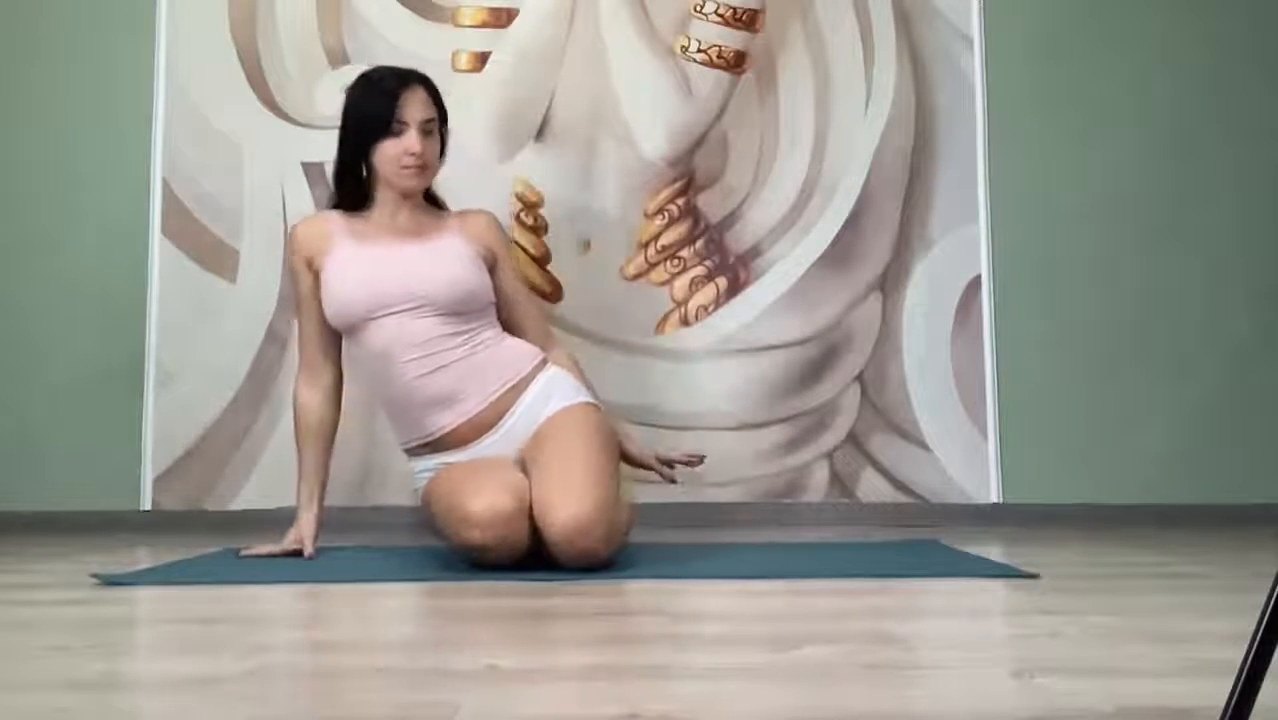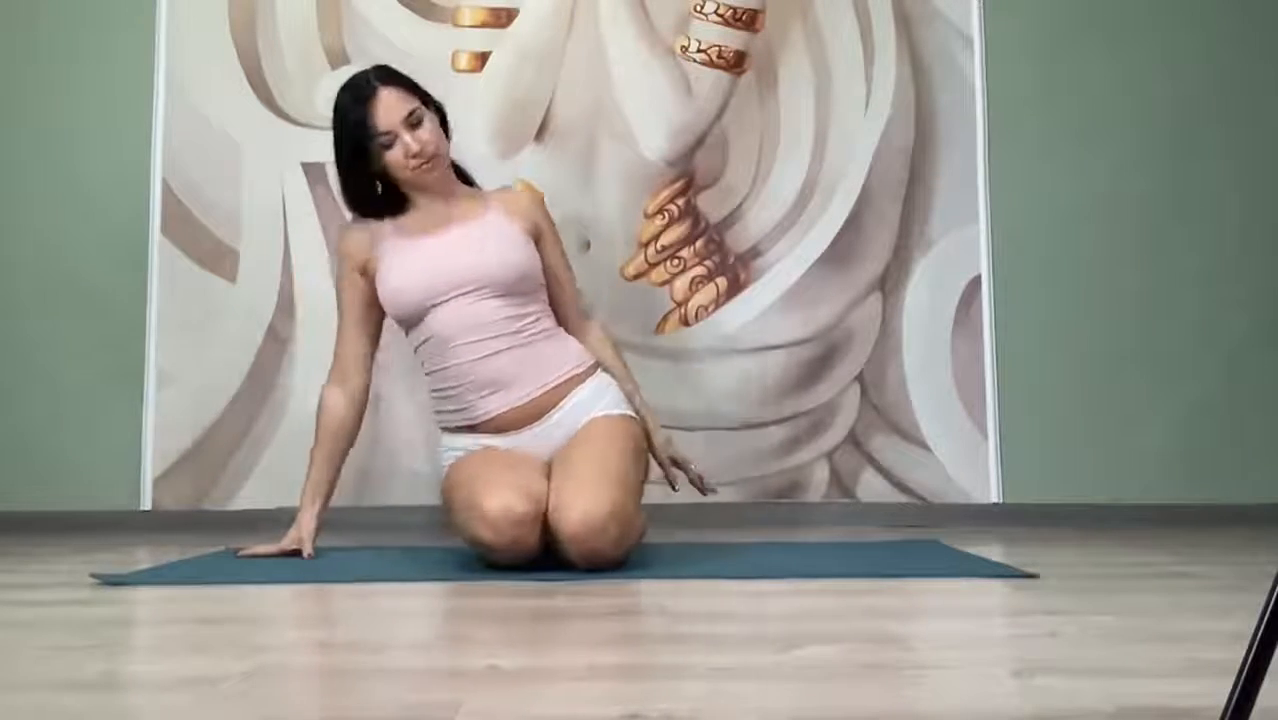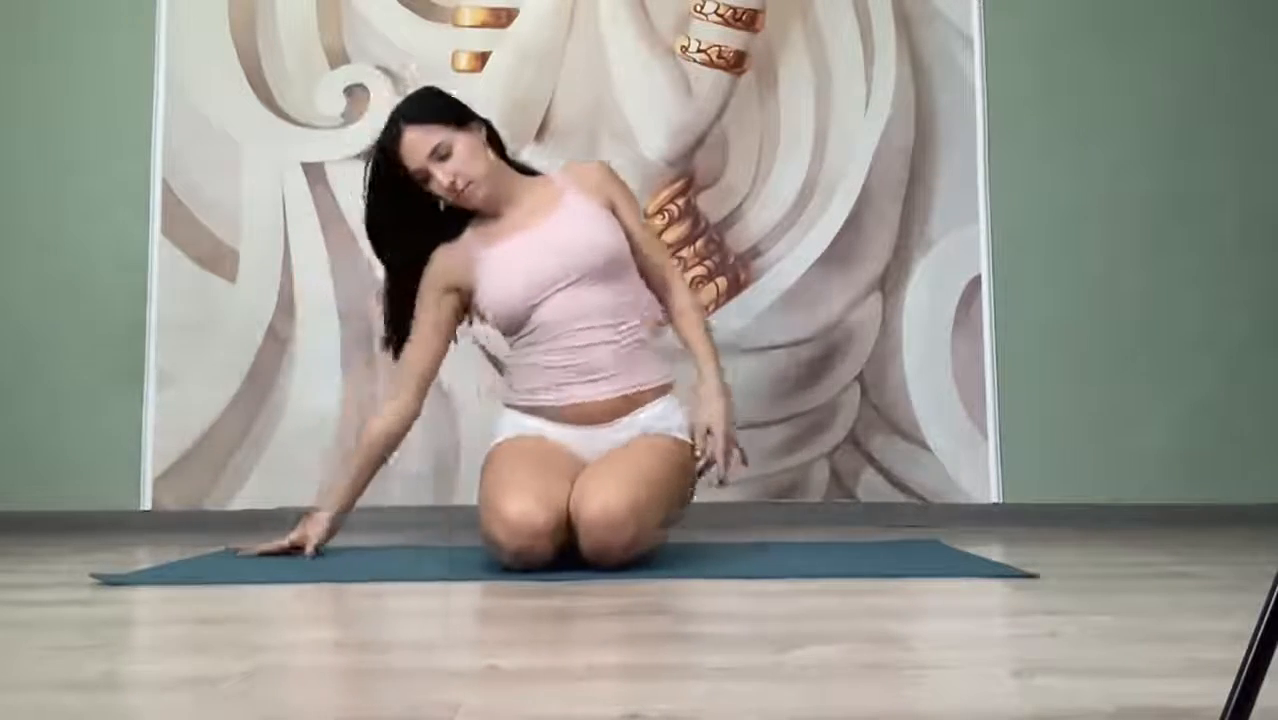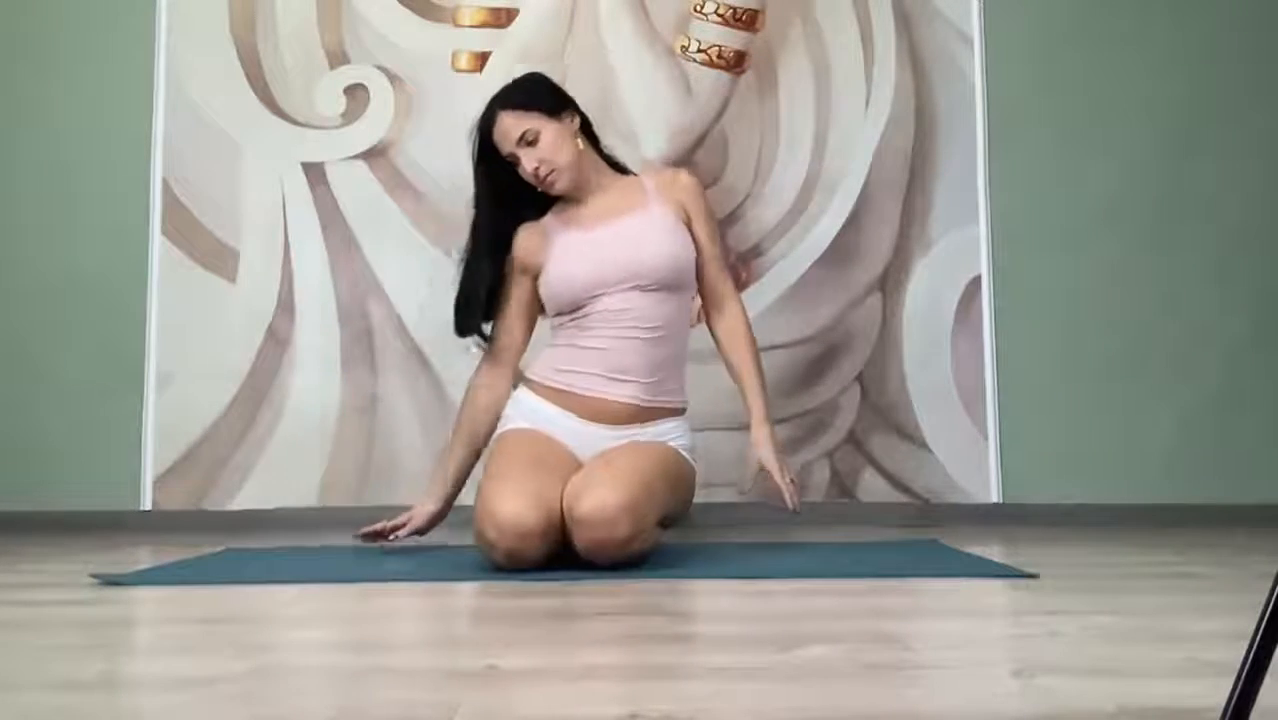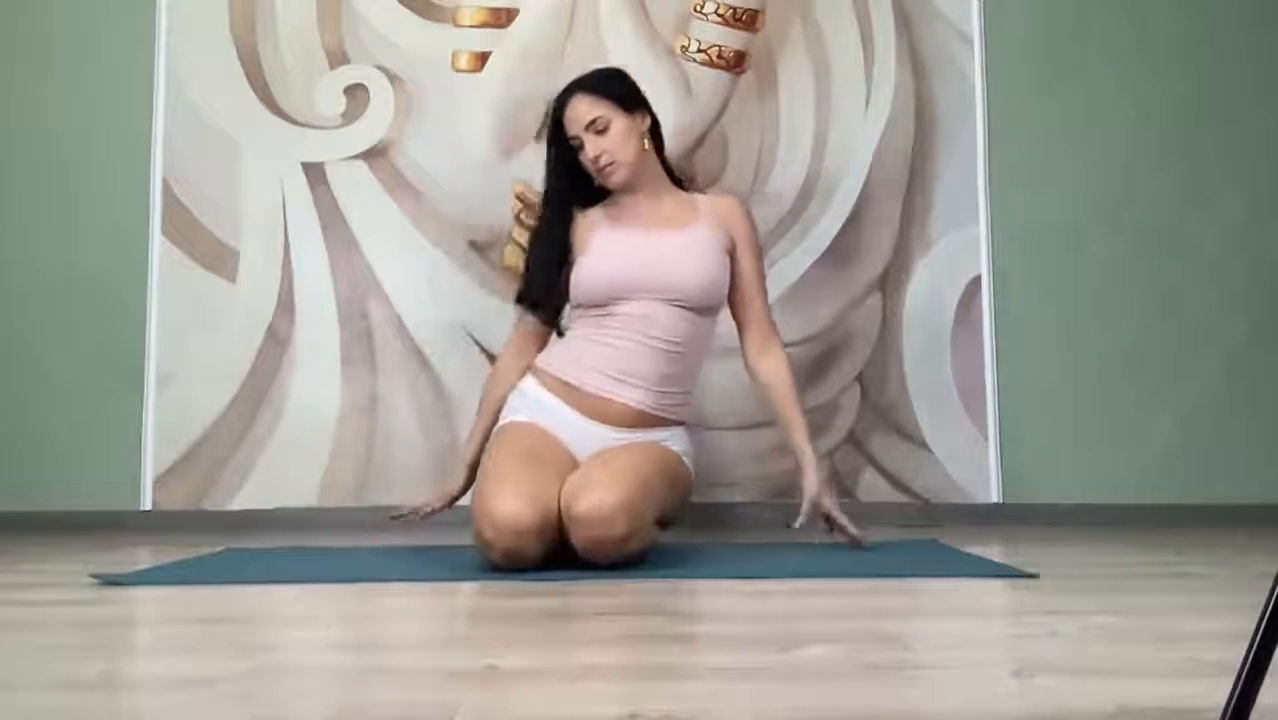
dt=0.5s
person 1, frame 1
left shoulder: (477, 230)
right shoulder: (315, 239)
left elbow: (545, 342)
right elbow: (317, 379)
left wrist: (621, 438)
right wrist: (307, 511)
left hip: (542, 406)
right hip: (448, 460)
left knee: (579, 537)
right knee: (491, 526)
left ankle: (604, 501)
right ankle: (531, 506)
person 1, frame 2
left shoulder: (517, 207)
right shoulder: (365, 244)
left elbow: (582, 324)
right elbow: (346, 383)
left wrist: (650, 425)
right wrist: (310, 510)
left hip: (582, 408)
right hip: (479, 445)
left knee: (592, 536)
right knee: (506, 529)
left ankle: (614, 503)
right ankle: (550, 506)
person 1, frame 3
left shoulder: (589, 182)
right shoulder: (453, 262)
left elbow: (671, 287)
right elbow: (403, 394)
left wrist: (712, 388)
right wrist: (333, 509)
left hip: (646, 421)
right hip: (536, 431)
left knee: (606, 529)
right knee: (518, 533)
left ankle: (640, 512)
right ankle: (564, 507)
person 1, frame 4
left shoulder: (674, 191)
right shoulder: (531, 240)
left elbow: (723, 310)
right elbow: (496, 368)
left wrist: (761, 428)
right wrist: (440, 494)
left hip: (652, 434)
right hip: (545, 419)
left knee: (602, 524)
right knee: (509, 534)
left ankle: (647, 510)
right ankle: (565, 507)
person 1, frame 5
left shoulder: (723, 217)
right shoulder: (579, 225)
left elbow: (762, 347)
right elbow: (524, 341)
left wrist: (809, 463)
right wrist: (469, 462)
left hip: (650, 440)
right hip: (547, 413)
left knee: (598, 522)
right knee: (506, 533)
left ankle: (639, 514)
right ankle: (562, 509)
